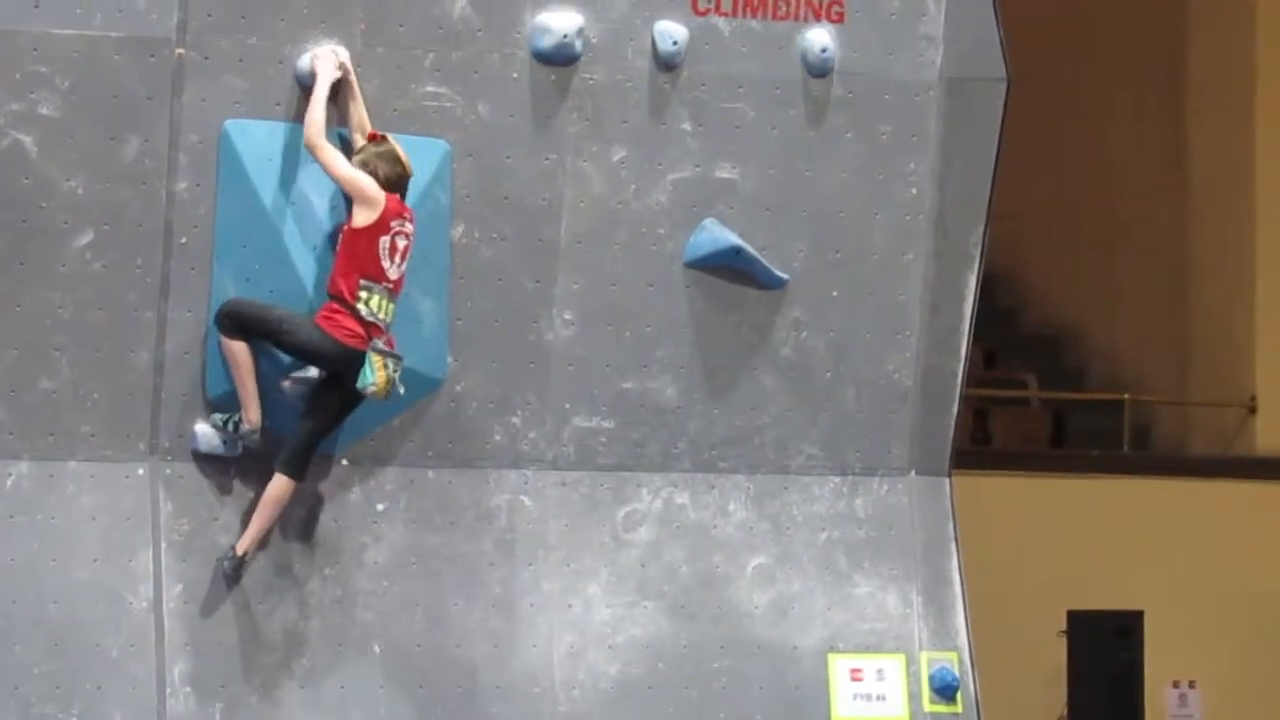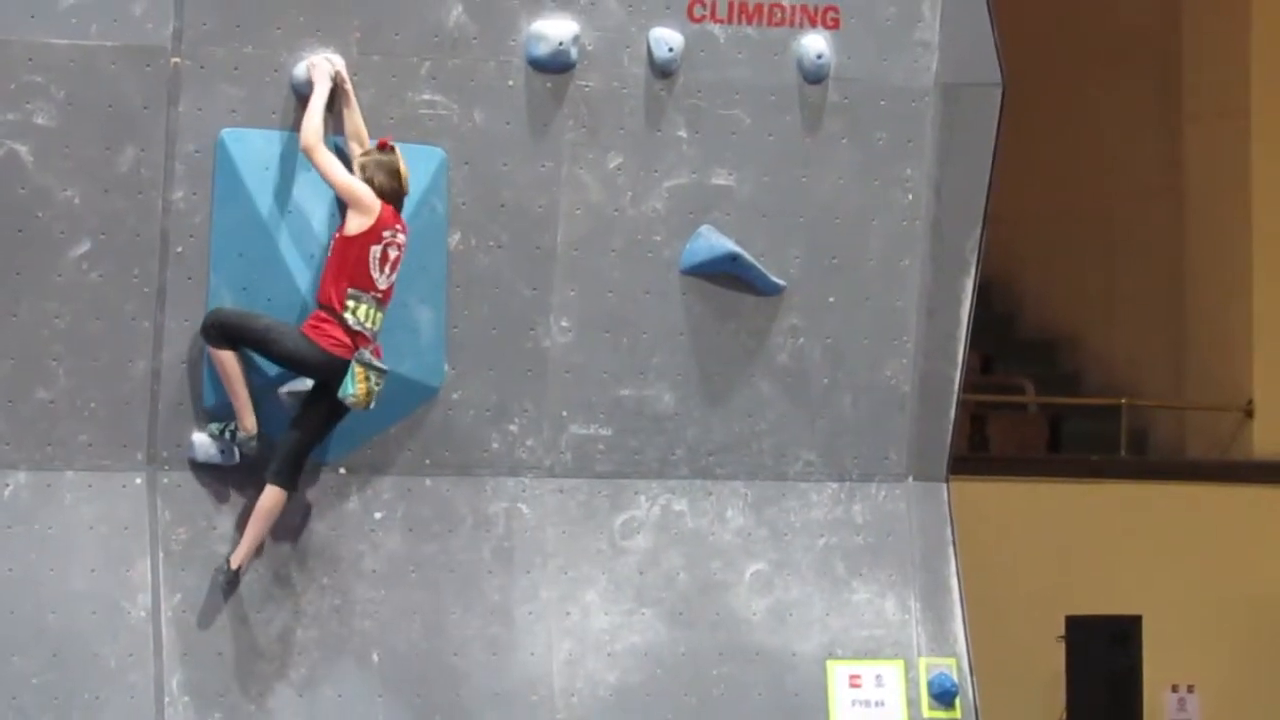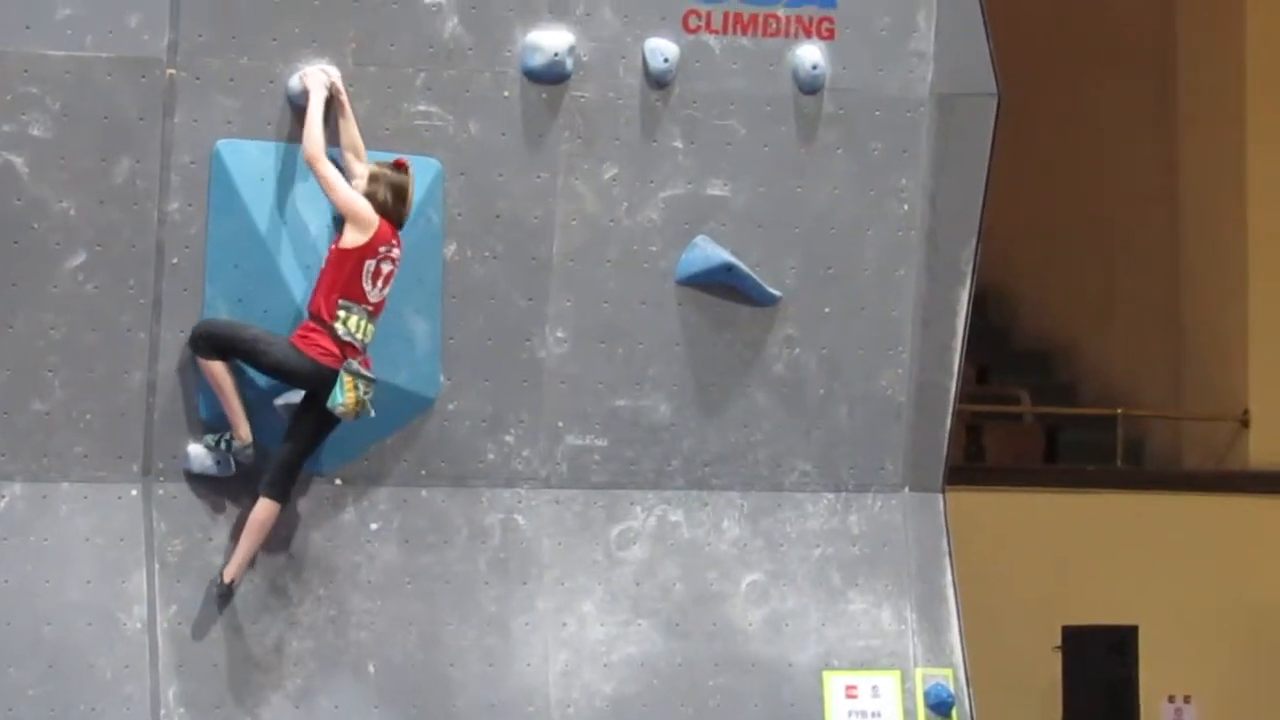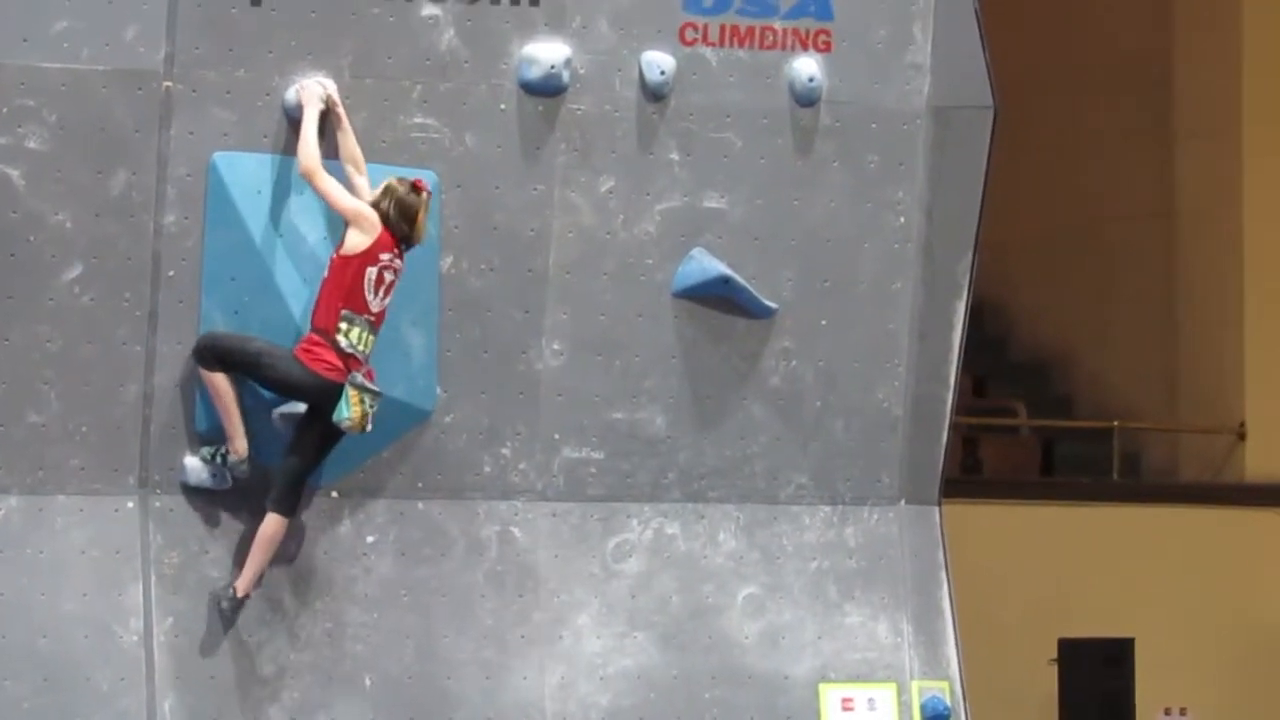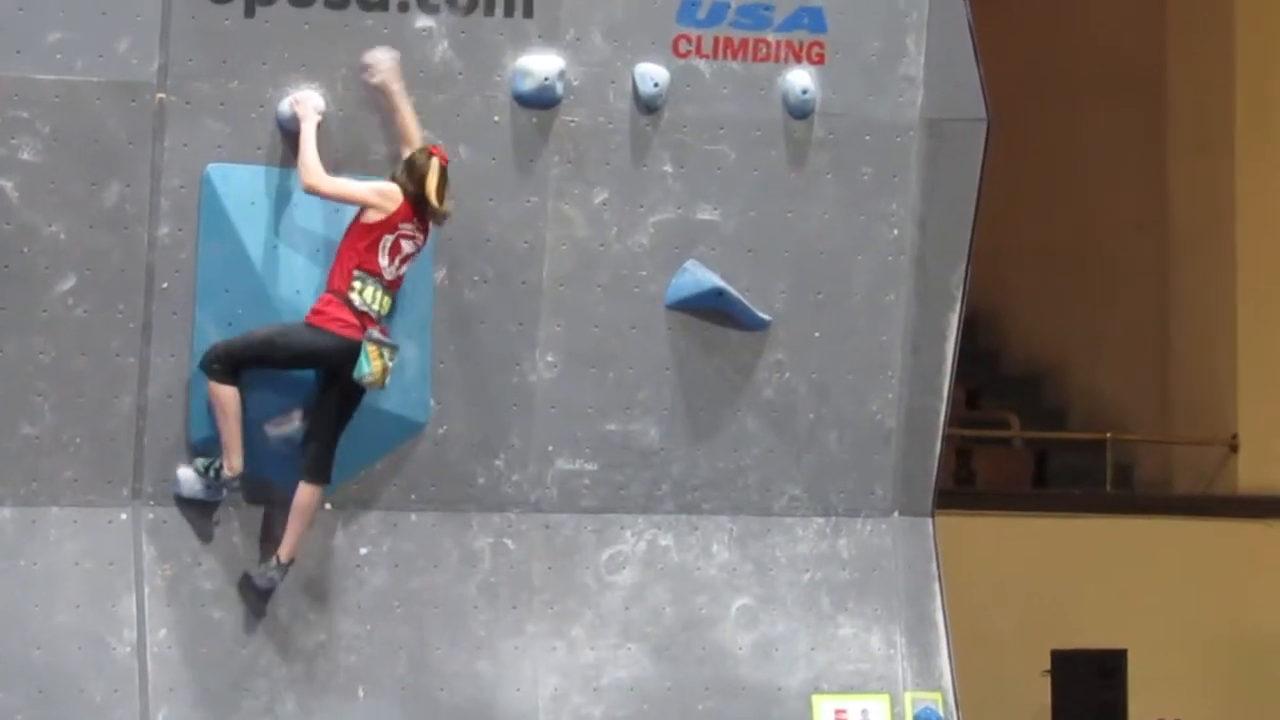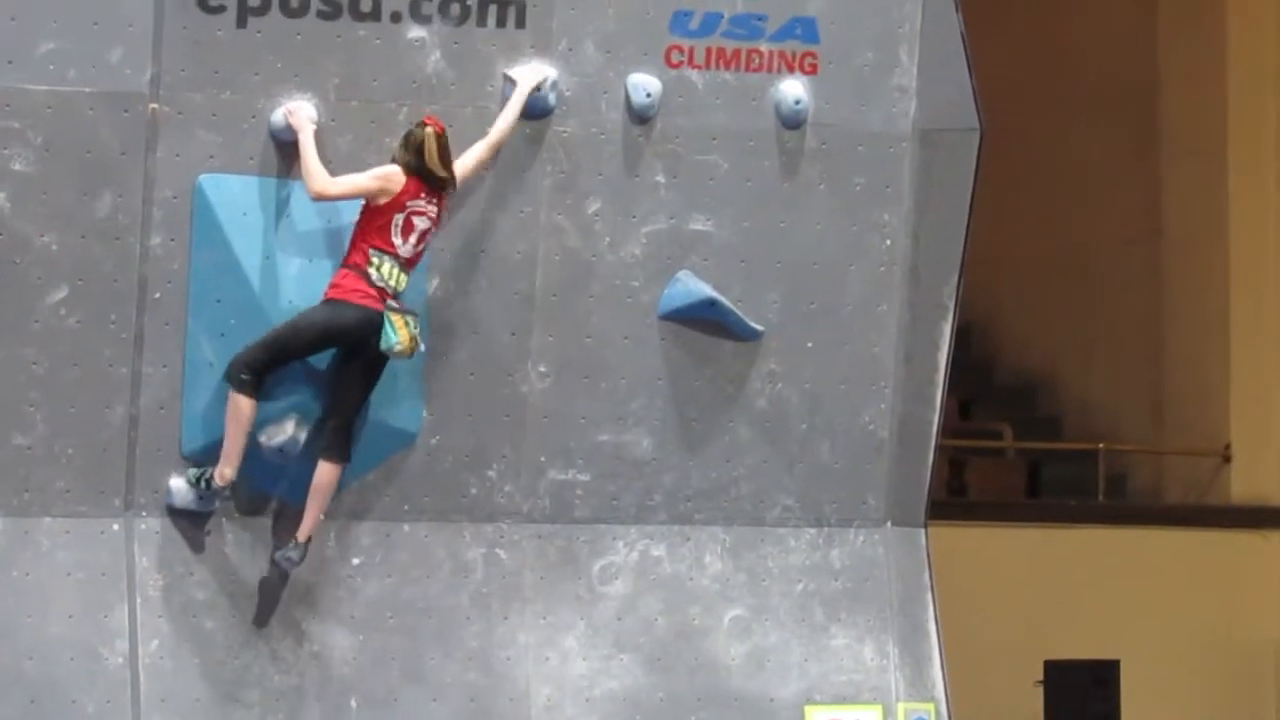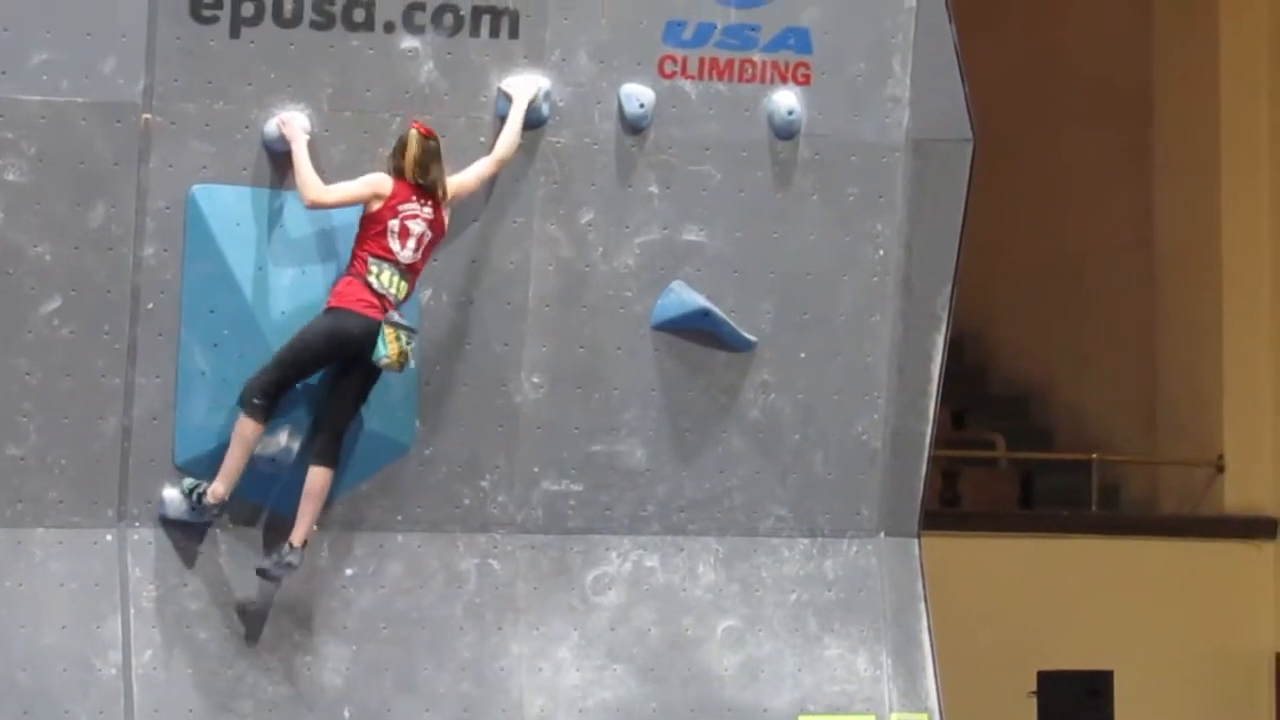
dt=0.3s
person 1, frame 1
left shoulder: (373, 196)
right shoulder: (404, 213)
left elbow: (314, 141)
right elbow: (365, 140)
left wrist: (323, 79)
right wrist: (349, 83)
left hip: (337, 339)
right hip: (369, 355)
left knee: (230, 314)
right knee: (299, 449)
left ankle: (248, 420)
right ankle: (242, 550)
person 1, frame 2
left shoulder: (368, 205)
right shoulder: (395, 222)
left elbow: (311, 145)
right elbow: (361, 145)
left wrist: (322, 85)
right wrist: (345, 90)
left hip: (323, 347)
right hip: (356, 364)
left knee: (216, 324)
right knee: (289, 458)
left ankle: (245, 429)
right ankle: (236, 563)
person 1, frame 3
left shoulder: (366, 220)
right shoulder: (390, 238)
left elbow: (314, 157)
right elbow: (355, 158)
left wrist: (317, 94)
right wrist: (341, 101)
left hip: (311, 358)
right hip: (347, 376)
left knee: (205, 335)
right knee: (281, 473)
left ankle: (239, 438)
right ankle: (229, 577)
person 1, frame 4
left shoulder: (369, 226)
right shoulder: (393, 249)
left elbow: (310, 168)
right elbow: (356, 169)
left wrist: (312, 108)
right wrist: (338, 113)
left hip: (315, 372)
right hip: (349, 388)
left knee: (208, 348)
right knee: (288, 486)
left ankle: (236, 453)
right ankle: (238, 590)
person 1, frame 5
left shoulder: (390, 197)
right shoulder: (425, 216)
left elbow: (314, 181)
right elbow: (422, 151)
left wrist: (307, 121)
right wrist: (392, 86)
left hip: (329, 334)
right hip: (365, 351)
left knee: (218, 358)
right knee: (319, 453)
left ankle: (229, 471)
right ankle: (279, 562)
person 1, frame 6
left shoulder: (393, 179)
right shoulder: (444, 189)
left elbow: (320, 188)
right elbow: (493, 139)
left wrist: (304, 130)
right wrist: (523, 87)
left hip: (348, 308)
right hip: (383, 323)
left knee: (245, 368)
right knee: (338, 432)
left ankle: (220, 479)
right ankle: (300, 542)
person 1, frame 7
left shoulder: (383, 185)
right shoulder: (444, 197)
left elbow: (314, 196)
right elbow: (500, 156)
left wrist: (298, 142)
right wrist: (521, 100)
left hip: (348, 315)
right hip: (383, 330)
left knee: (260, 394)
right knee: (328, 435)
left ankle: (210, 497)
right ankle: (293, 547)
